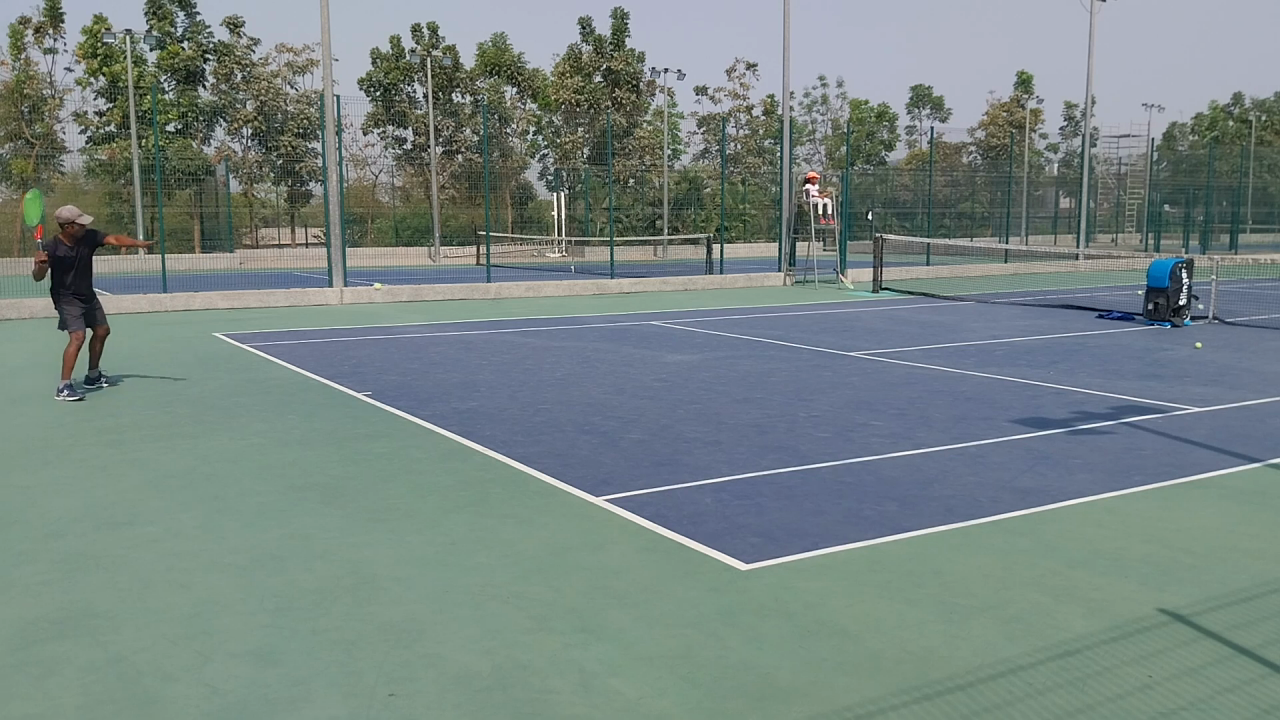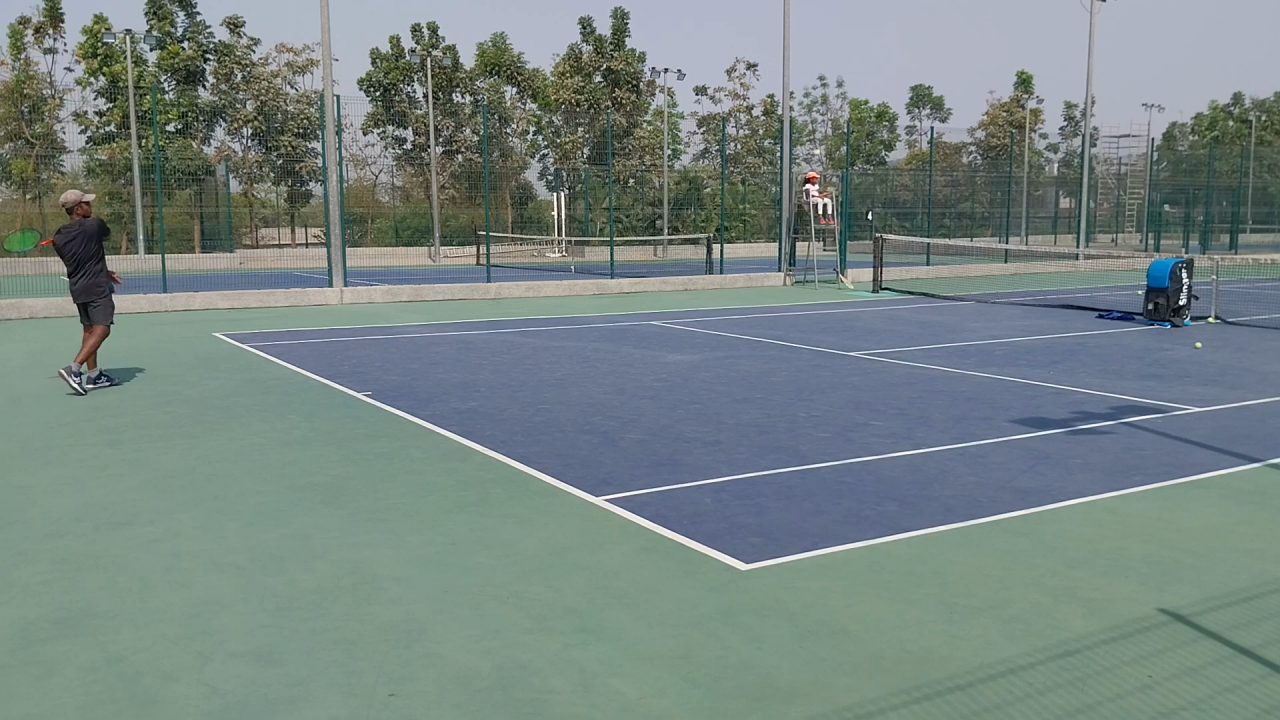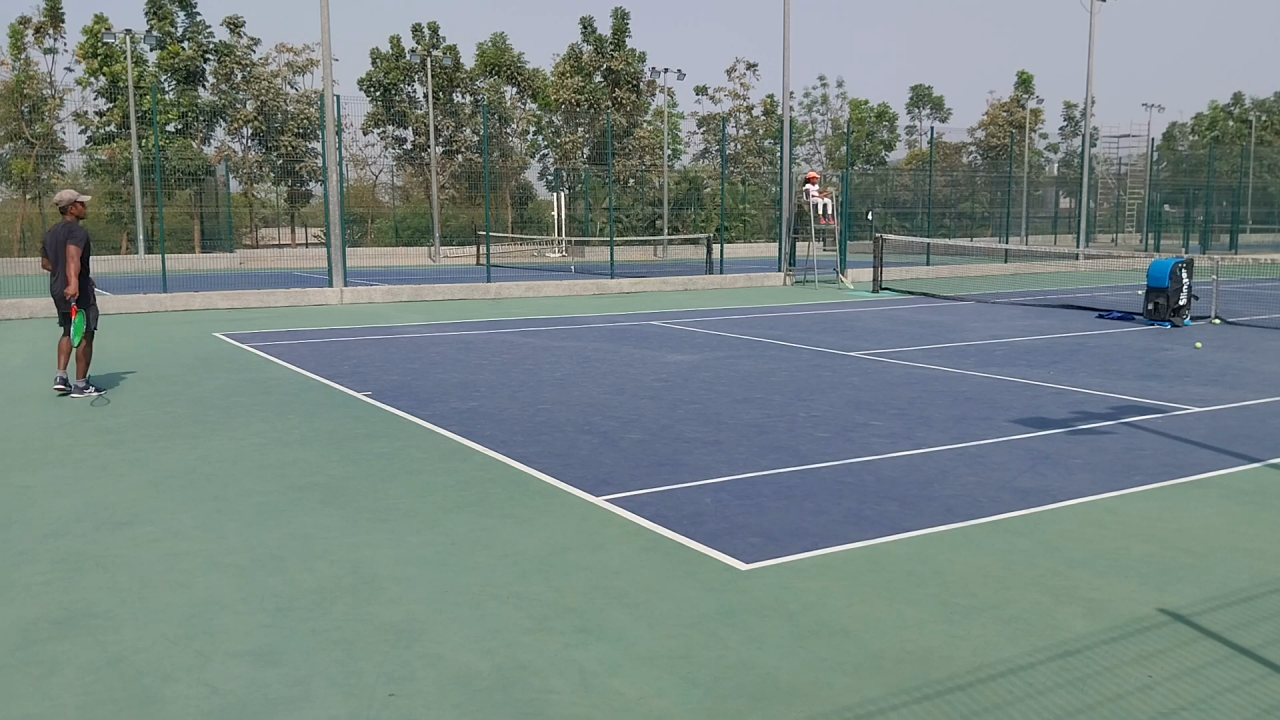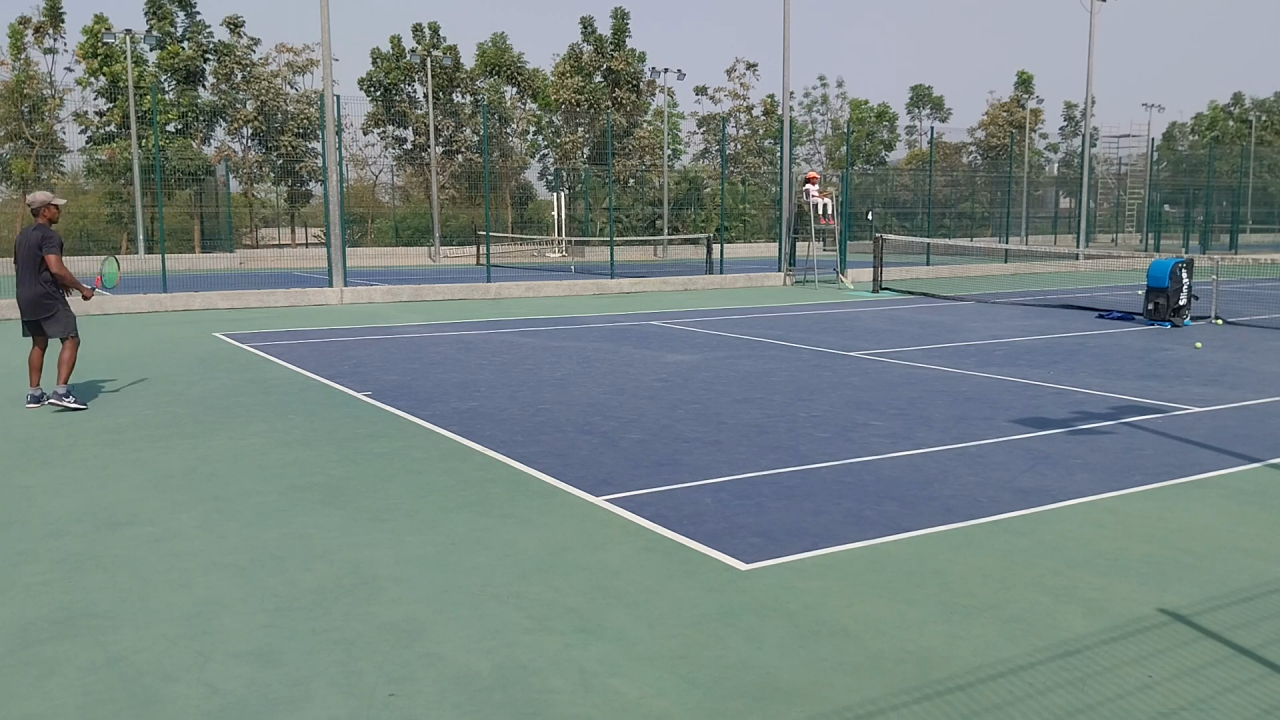
dt=0.7s
person 1, frame 1
left shoulder: (89, 236)
right shoulder: (50, 248)
left elbow: (113, 239)
right elbow: (38, 276)
left wrist: (139, 243)
right wrist: (38, 264)
left hip: (87, 295)
right hip: (66, 299)
left knee: (102, 331)
right knee: (77, 336)
left ankle: (93, 376)
right ankle: (64, 385)
person 1, frame 2
left shoulder: (59, 237)
right shoulder: (94, 225)
left elbow: (71, 262)
right elbow: (106, 235)
left hip: (78, 288)
right hip: (97, 288)
left knee: (90, 330)
right knee: (101, 330)
left ankle: (94, 375)
right ankle: (74, 369)
person 1, frame 3
left shoulder: (51, 233)
right shoulder: (77, 231)
left elbow: (45, 263)
right elbow: (73, 258)
right wrist: (74, 282)
left hip: (59, 291)
right hip: (78, 292)
left knee: (67, 332)
right knee: (86, 337)
left ankle: (61, 376)
right ankle: (81, 385)
person 1, frame 4
left shoulder: (23, 236)
right shoulder: (49, 236)
right elbow: (57, 269)
right wrist: (82, 288)
left hip: (26, 298)
right hip: (48, 299)
left knee: (38, 344)
right knee: (71, 340)
left ankle: (35, 394)
right ankle: (61, 392)
